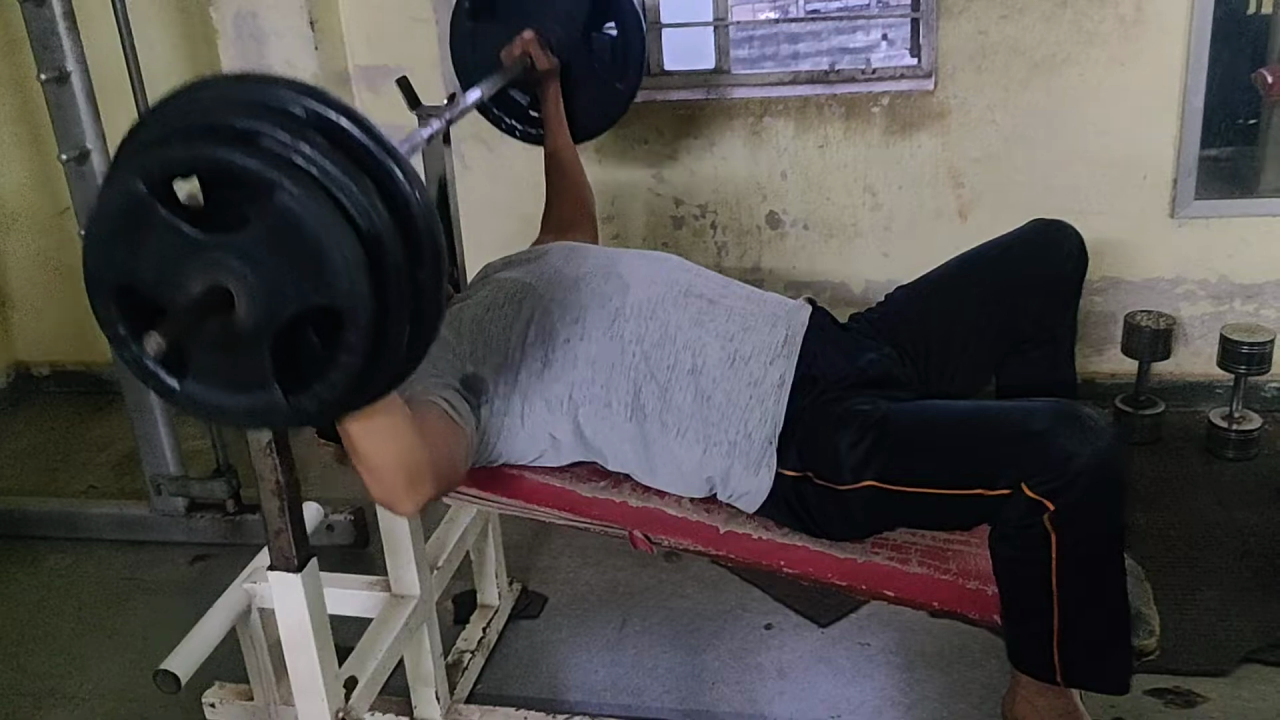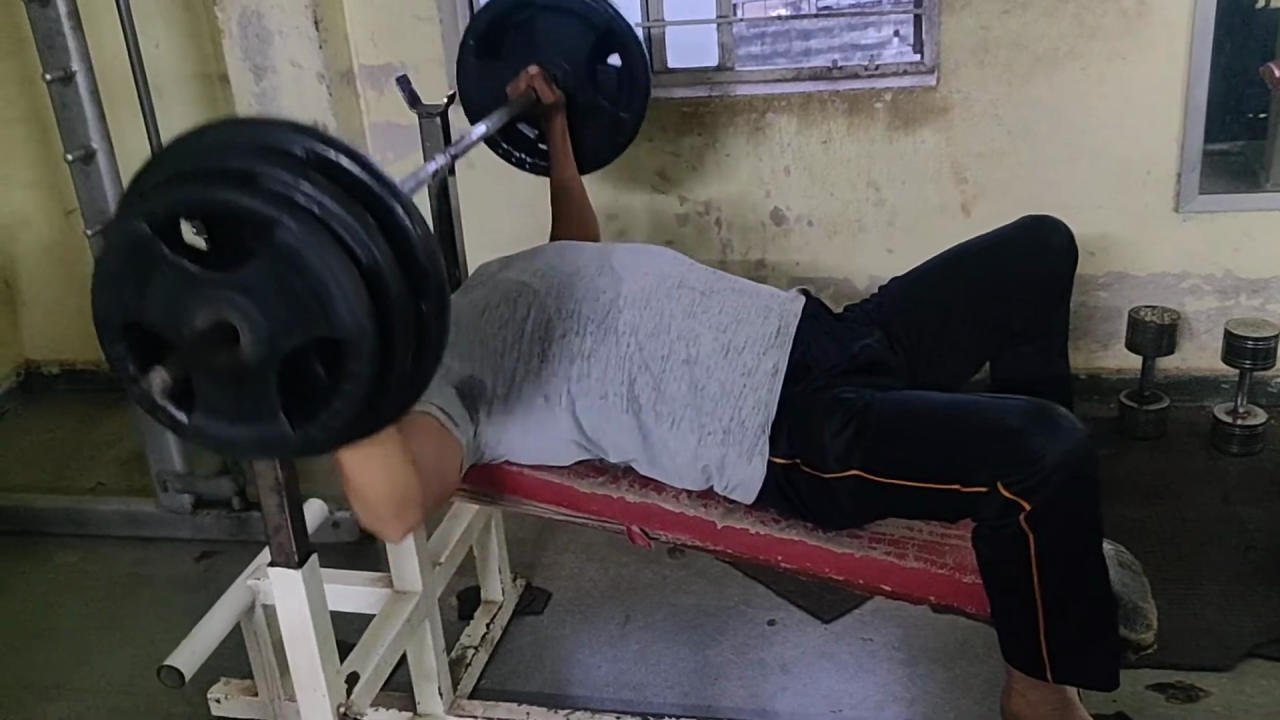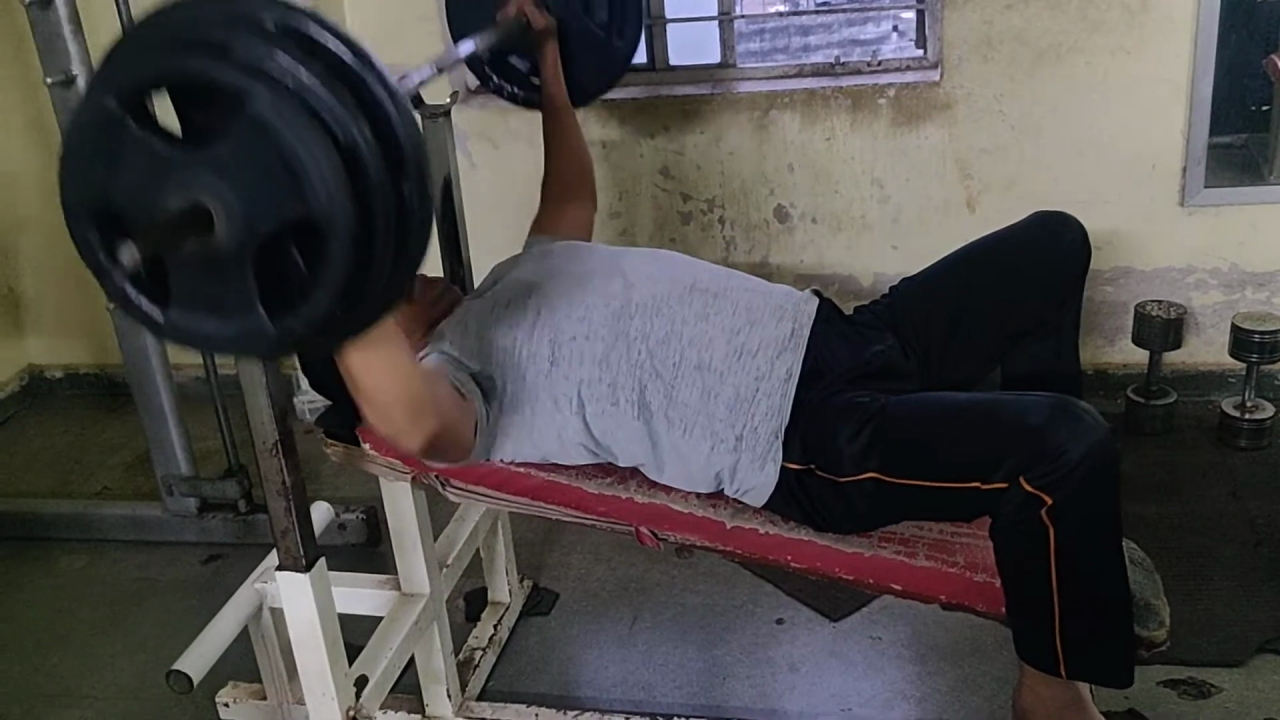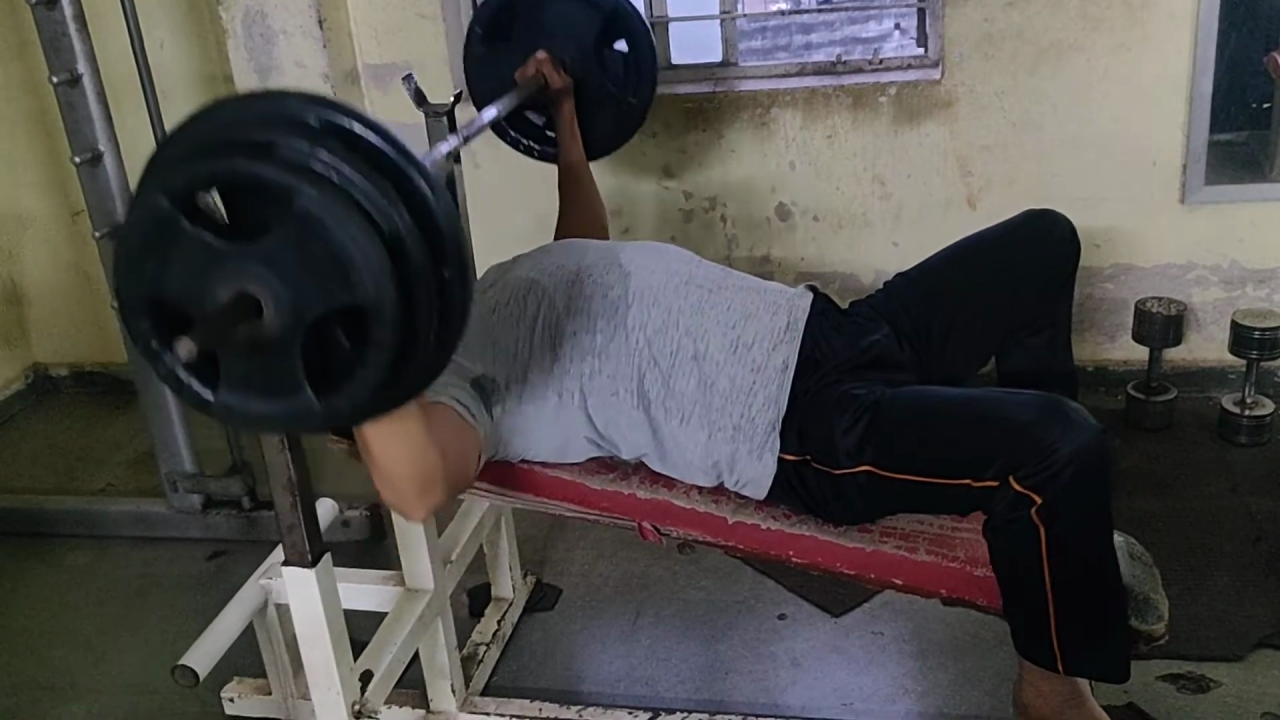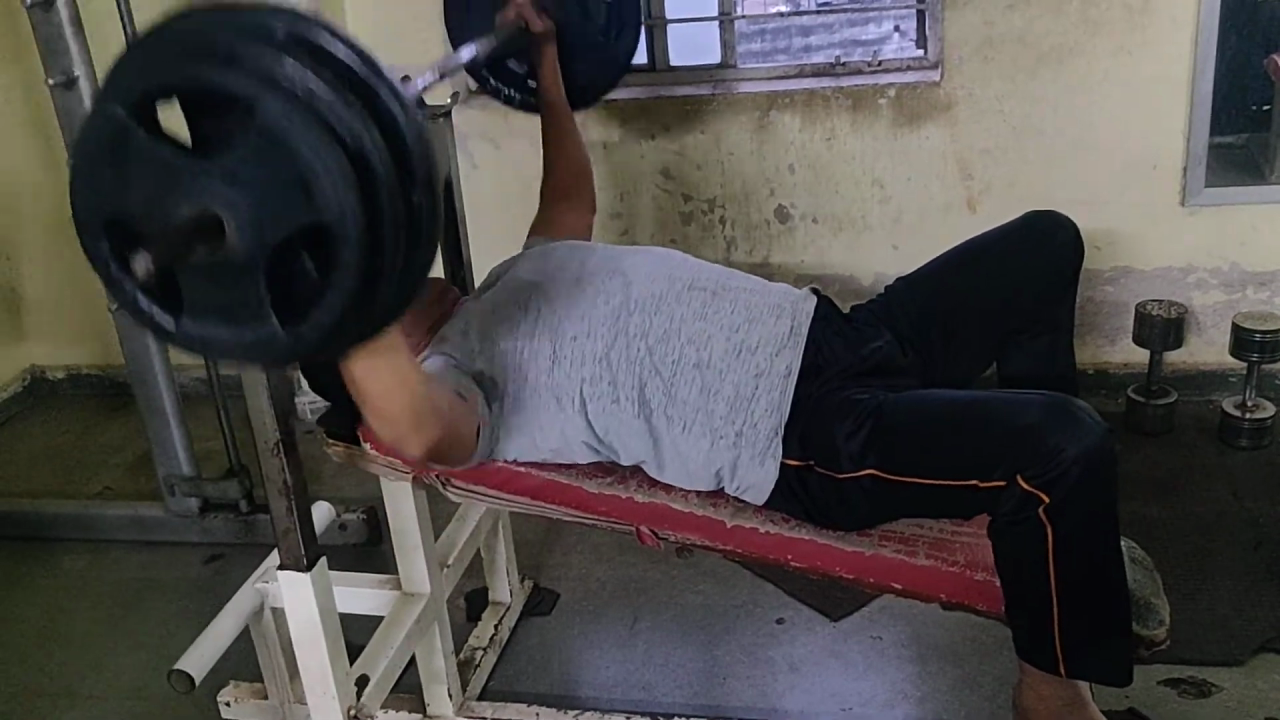
dt=1s
person 1, frame 1
left shoulder: (497, 283)
right shoulder: (435, 382)
left elbow: (574, 228)
right elbow: (407, 482)
left wrist: (549, 90)
left hip: (832, 353)
right hip: (810, 442)
left knee: (1048, 252)
right knee: (1076, 451)
left ankle: (1040, 526)
person 1, frame 2
left shoulder: (485, 290)
right shoulder: (440, 383)
left elbow: (580, 259)
right elbow: (397, 508)
left wrist: (555, 123)
left hip: (822, 340)
right hip: (799, 434)
left knee: (1039, 247)
right knee: (1053, 450)
left ankle: (1042, 529)
person 1, frame 3
left shoulder: (503, 291)
right shoulder: (444, 372)
left elbow: (574, 202)
right elbow: (412, 426)
left hip: (836, 341)
right hip: (812, 434)
left knee: (1053, 244)
right knee: (1072, 442)
left ankle: (1052, 521)
person 1, frame 4
left shoulder: (493, 291)
right shoulder: (449, 383)
left elbow: (589, 247)
right elbow: (417, 490)
left wrist: (564, 110)
left hip: (829, 336)
right hip: (807, 430)
left knee: (1042, 242)
right knee: (1064, 444)
left ankle: (1053, 524)
person 1, frame 5
left shoulder: (500, 295)
right shoulder: (446, 376)
left elbow: (572, 203)
right elbow: (416, 433)
left hip: (832, 340)
right hip: (810, 431)
left knee: (1045, 245)
right knee: (1070, 443)
left ankle: (1049, 519)
